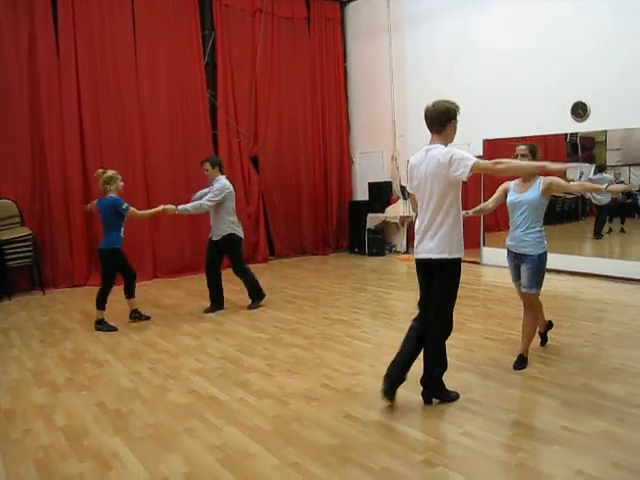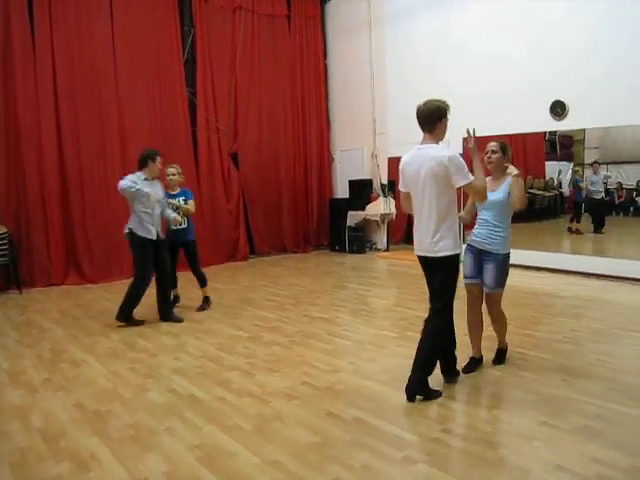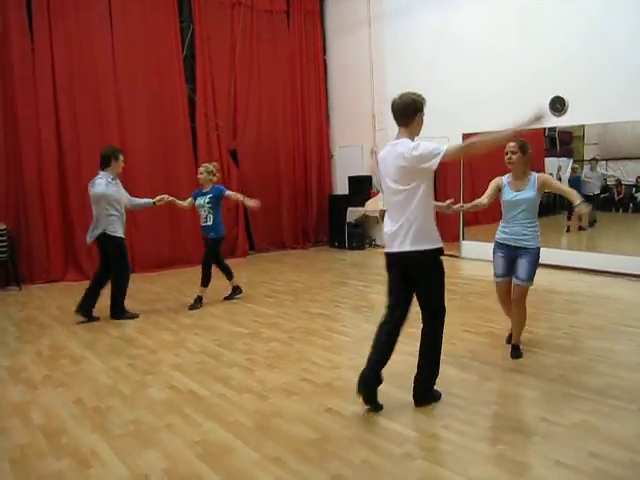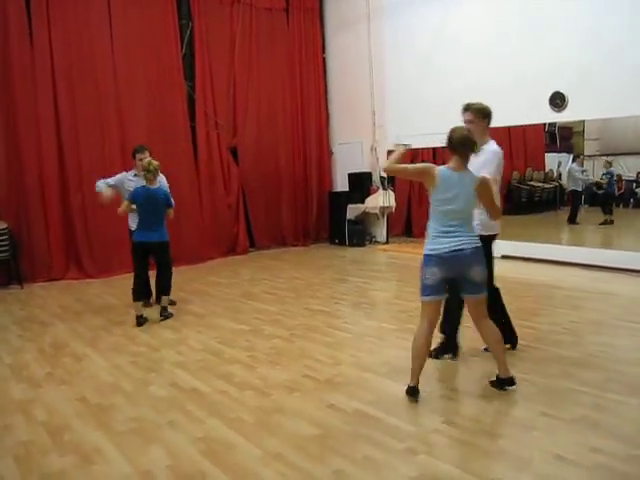
dt=1s
person 1, frame 1
left shoulder: (414, 161)
right shoulder: (448, 158)
right elbow: (494, 167)
right wrist: (547, 166)
left hip: (422, 251)
right hip: (442, 255)
left knee: (426, 317)
right knee: (437, 322)
left ankle: (395, 375)
right ankle: (432, 386)
person 1, frame 2
left shoulder: (406, 160)
right shoulder: (448, 158)
right elbow: (481, 194)
right wrist: (476, 158)
left hip: (422, 246)
right hip: (444, 247)
left knee: (440, 308)
right knee: (439, 313)
left ankle: (449, 367)
right ankle: (418, 382)
person 1, frame 3
left shoulder: (384, 155)
right shoulder: (419, 152)
right elbow: (467, 147)
left wrist: (434, 206)
right wrist: (516, 130)
left hip: (393, 247)
right hip: (422, 246)
left knee: (394, 316)
right knee: (433, 316)
left ankle: (370, 380)
right ankle: (423, 389)
person 1, frame 4
left shoulder: (492, 152)
right shoulder: (475, 153)
left hip: (481, 227)
right hip: (481, 227)
left knee: (456, 281)
right knee: (484, 283)
left ankle: (449, 342)
right ankle: (507, 334)
person 2, frame 1
left shoulder: (546, 183)
right shoulder: (508, 186)
left elbow: (575, 186)
right elbow: (489, 205)
left wrist: (605, 187)
right wrist: (470, 212)
left hip: (534, 251)
right hip: (513, 248)
left knee: (531, 300)
right knee: (525, 297)
left ankle: (523, 353)
right ankle: (543, 325)
person 2, frame 2
left shoulder: (513, 182)
left elbow: (519, 205)
right elbow: (467, 216)
left wrist: (515, 175)
left hip: (497, 250)
right hip: (474, 246)
left knee: (492, 305)
right knee: (472, 303)
left ankle: (502, 346)
right ankle: (475, 355)
person 2, frame 3
left shoulder: (540, 180)
right shoulder: (500, 182)
left elbow: (569, 192)
right elbow: (484, 201)
left wrist: (580, 204)
right wrist: (466, 206)
left hip: (528, 246)
right hip: (503, 243)
left knee: (518, 297)
right knee: (503, 297)
left ankle: (516, 341)
right ankle: (516, 325)
person 2, frame 4
left shoulder: (433, 173)
right shoulder: (480, 181)
left elbow: (390, 167)
right elbow: (496, 215)
left wrist: (402, 149)
left hip: (436, 256)
right hip: (470, 253)
left knee: (427, 321)
right knee: (481, 317)
left ankle: (413, 384)
right ankle: (505, 374)
person 3, frame 1
left shoulder: (223, 185)
right shoulder: (215, 185)
left elbow: (203, 205)
right elbow: (204, 195)
left wrist: (178, 209)
right wrist: (197, 195)
left hip: (230, 234)
right hip: (217, 234)
left knee: (239, 267)
right knee: (211, 268)
left ankle: (257, 296)
right ankle: (217, 302)
person 3, frame 2
left shoulder: (158, 185)
right shoulder: (132, 180)
left elbow: (163, 209)
right elbow: (122, 187)
left wrist: (174, 216)
right wrist: (147, 193)
left hip: (157, 236)
right hip: (139, 235)
left knee: (164, 273)
right knee: (144, 275)
left ankle: (166, 312)
right ankle: (125, 314)
person 3, frame 3
left shoulder: (115, 182)
right shoulder: (100, 181)
left elbow: (130, 202)
right elbow: (96, 193)
left wrist: (153, 202)
right wrist: (119, 198)
left hip: (113, 233)
right hip: (109, 234)
left knee: (105, 272)
right knee: (122, 270)
left ankle: (85, 309)
right ankle: (117, 310)
person 3, frame 4
left shoulder: (159, 178)
right shoulder: (125, 178)
right elbow: (102, 183)
right wrist: (104, 189)
right hip: (136, 228)
right ankle: (146, 295)
person 4, frame 1
left shoulder: (102, 201)
right shoulder: (115, 201)
left elbow: (94, 204)
right elbow: (138, 214)
left wrist: (92, 205)
right wrist: (159, 209)
left hip: (110, 247)
right hip: (111, 248)
left knee: (130, 275)
right knee: (107, 283)
left ankle: (134, 311)
right ankle: (100, 321)
person 4, frame 2
left shoulder: (186, 192)
right shoulder: (163, 195)
left elbow: (191, 209)
left wrist: (176, 204)
left hip: (187, 237)
right hip: (171, 237)
left knee: (195, 267)
right knee: (170, 268)
left ankle: (206, 297)
right ankle: (175, 297)
person 4, frame 3
left shoulder: (217, 190)
right shoulder: (198, 193)
left elbow: (233, 195)
right elbow: (185, 205)
left wrist: (247, 201)
right wrist: (173, 200)
left hip: (215, 234)
right hip: (206, 234)
left knee: (206, 264)
right knee: (219, 262)
left ankle: (200, 297)
right ankle: (236, 288)
person 4, frame 4
left shoulder: (137, 192)
right shoulder: (164, 193)
left elbow: (122, 211)
right elbow: (170, 215)
left hip: (139, 240)
right hip: (160, 240)
left knee: (140, 276)
right knee: (165, 272)
left ankle: (139, 316)
right ankle: (164, 308)
